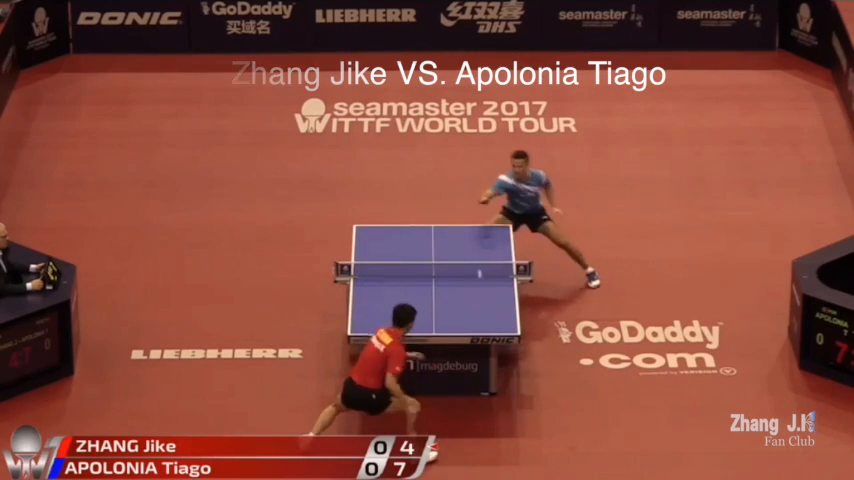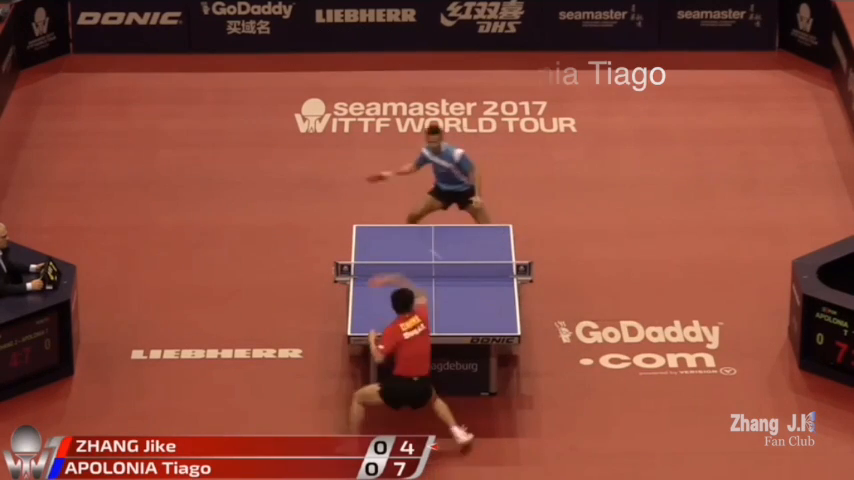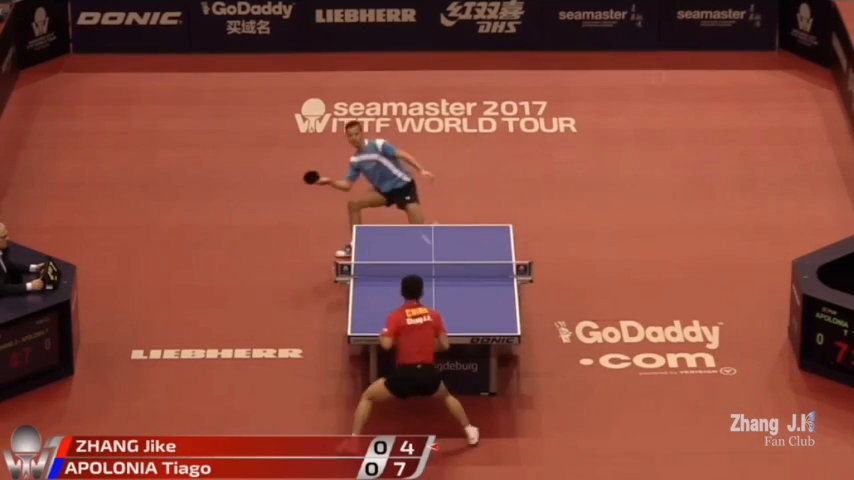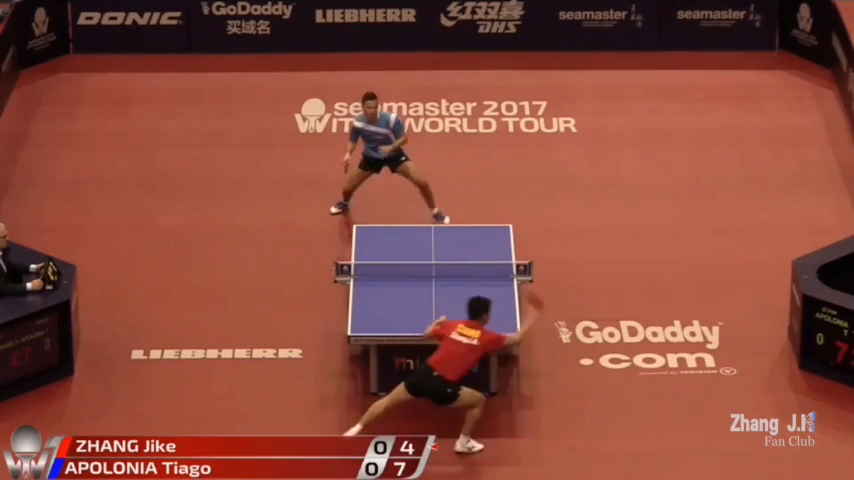
dt=0.4s
person 1, frame 1
left shoulder: (382, 332)
right shoulder: (397, 348)
right elbow: (390, 382)
left wrist: (409, 356)
right wrist: (406, 405)
left hip: (351, 388)
right hip: (370, 396)
left knee: (335, 406)
right knee: (414, 406)
left ankle: (310, 439)
person 1, frame 2
left shoulder: (393, 331)
right shoulder: (422, 317)
left elbow: (378, 359)
right elbow: (422, 298)
left wrist: (372, 341)
right wrist: (401, 281)
left hip: (399, 387)
right hip: (422, 387)
left knee: (358, 398)
right knee: (435, 401)
right ankle: (458, 431)
person 1, frame 3
left shoulder: (397, 316)
right shoulder: (433, 315)
left elbow: (386, 344)
right elbow: (445, 345)
left wrist: (383, 335)
left hip: (404, 373)
right hip: (427, 374)
left knee: (366, 398)
right knee: (445, 396)
right ankle: (470, 432)
person 1, frame 4
left shoulder: (453, 326)
right shoulder: (487, 338)
left elbow: (427, 333)
right elbow: (517, 338)
left wrist: (439, 322)
right wrist: (531, 316)
left hip: (424, 375)
right hip: (444, 387)
left knee: (390, 400)
right knee: (478, 401)
left ankle: (357, 429)
right ankle: (463, 442)
person 2, frame 1
left shoulder: (539, 176)
right shoulder: (505, 180)
left elbow: (548, 186)
right elbow: (489, 194)
left wrist: (553, 206)
right wrist: (485, 199)
left hip: (535, 212)
right hip: (512, 212)
left knee: (563, 243)
left ankle: (590, 271)
person 2, frame 2
left shoulder: (457, 154)
right shoulder: (426, 153)
left elbow: (474, 174)
right elbow: (413, 167)
left wrist: (478, 196)
right wrist: (391, 174)
left hip: (464, 190)
right hip: (442, 190)
right knee: (413, 216)
person 2, frame 3
left shoulder: (379, 146)
right shoulder: (355, 160)
left elbow: (404, 155)
right elbow: (347, 186)
left wrist: (421, 170)
right wrist: (329, 182)
left hip: (403, 187)
right hip: (384, 189)
right knee: (353, 205)
person 2, frame 4
left shoulder: (391, 119)
right shoulder: (358, 123)
left elbow: (404, 138)
right elbow: (352, 142)
left wrist: (391, 147)
right wrist: (347, 154)
left hip: (393, 155)
right hip: (371, 157)
left knee: (421, 182)
right knee: (348, 188)
left ankle: (436, 212)
right ankle: (344, 203)
